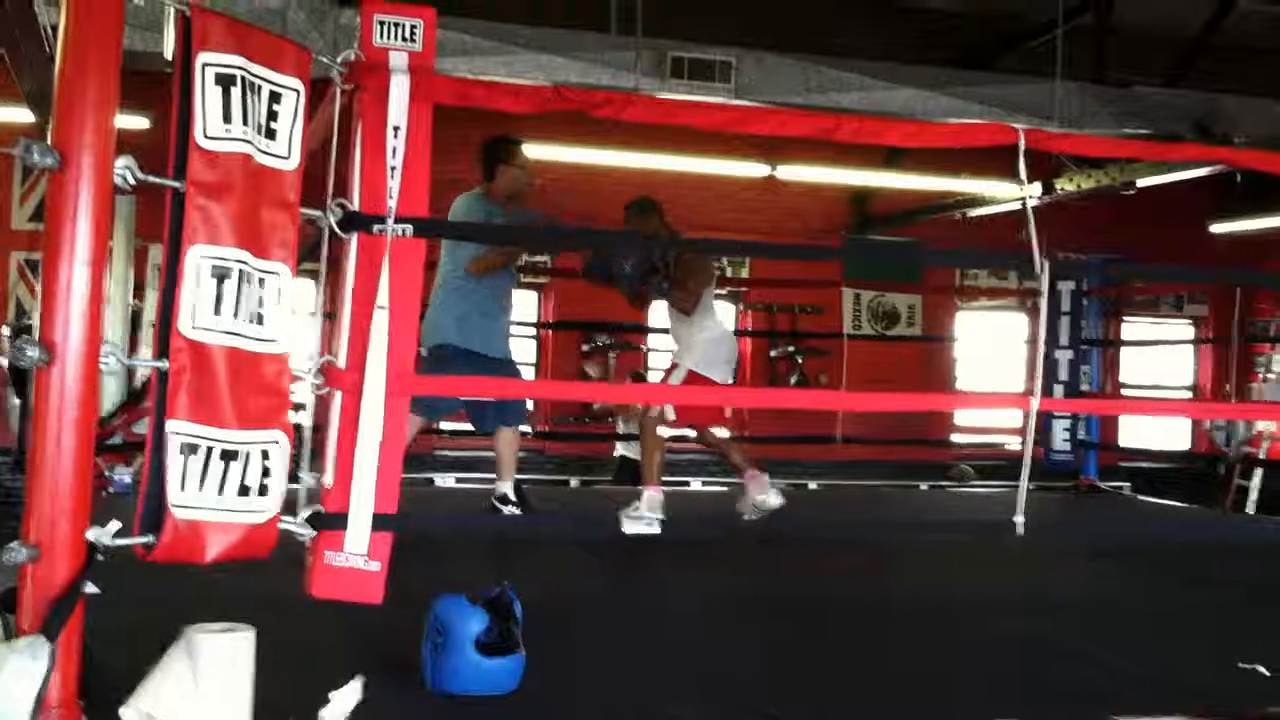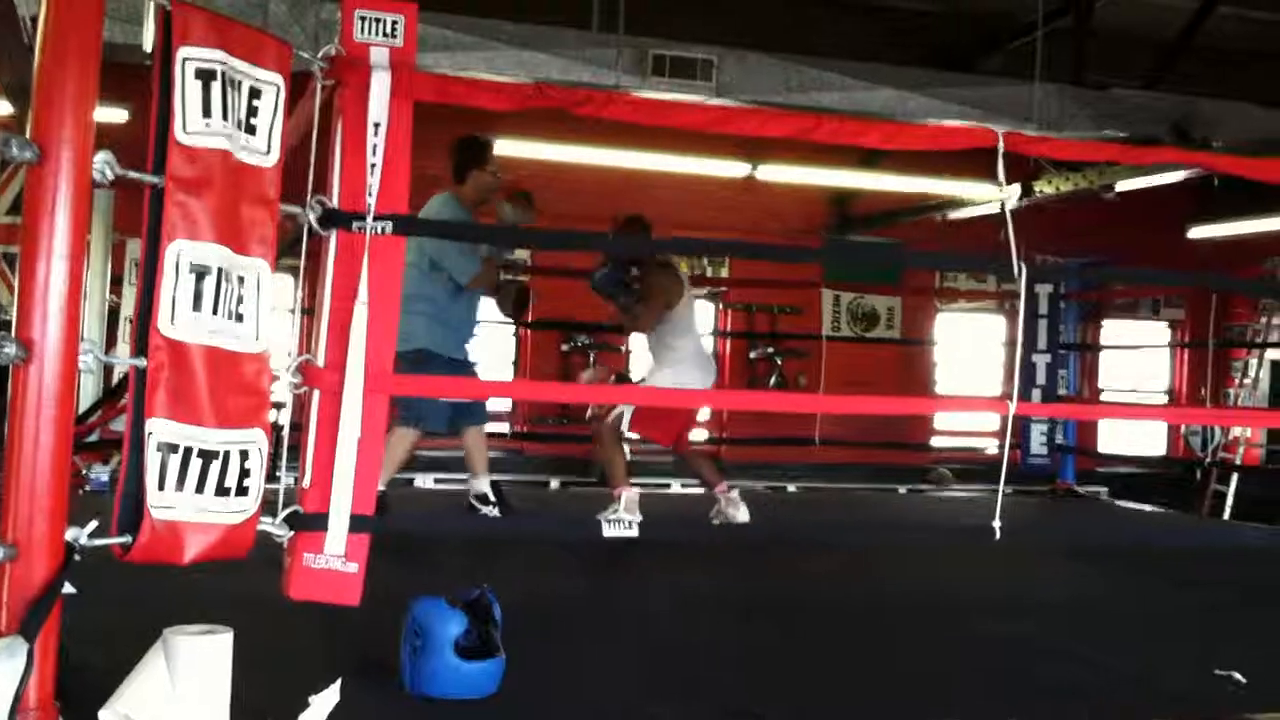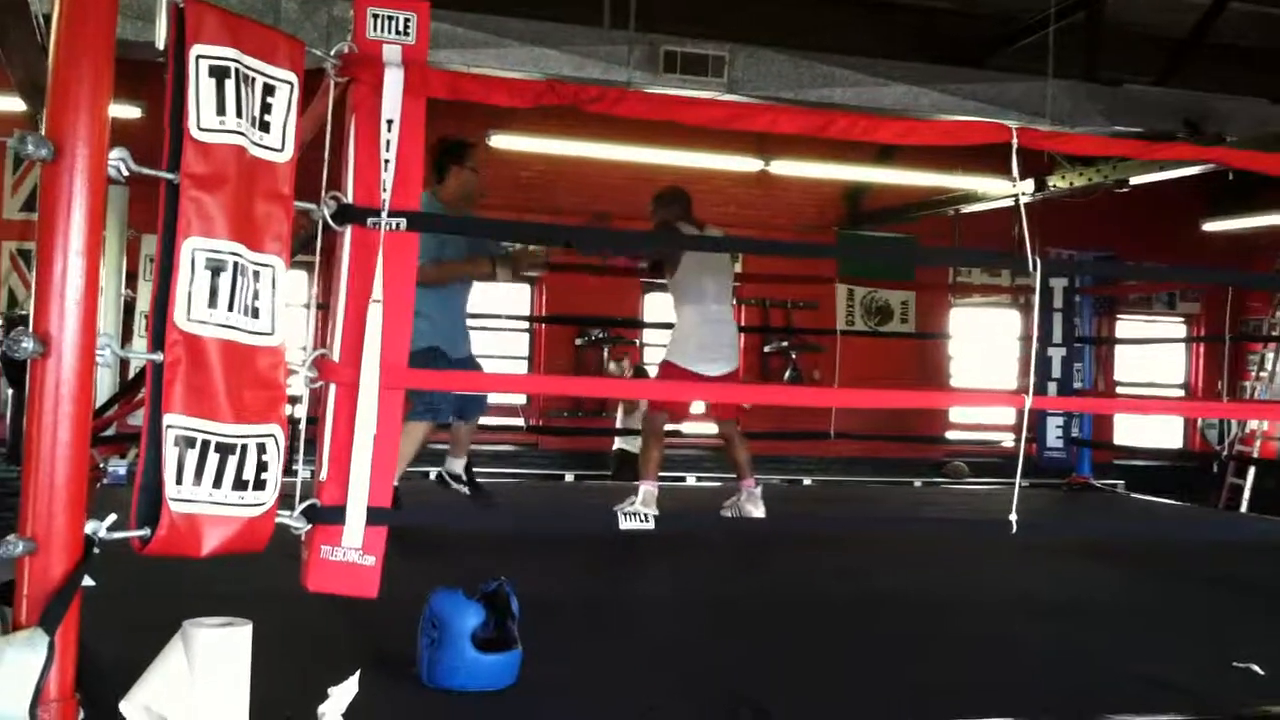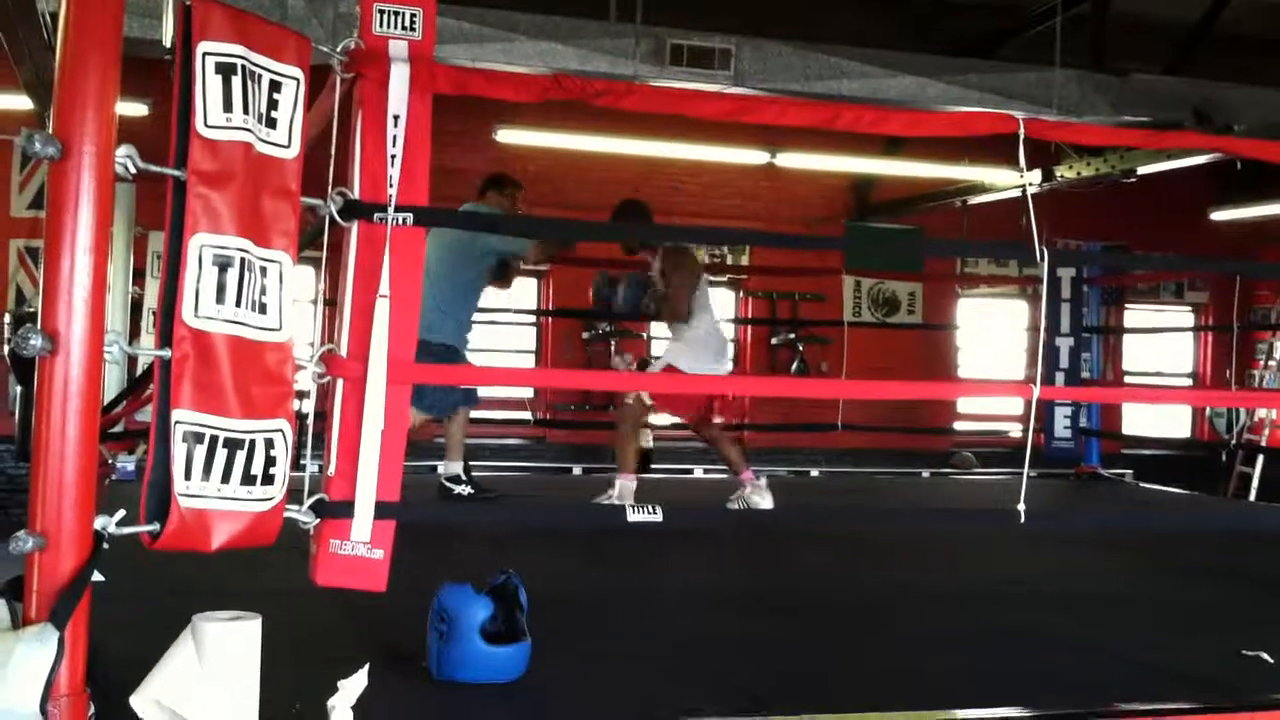
dt=0.4s
person 1, frame 1
left shoulder: (512, 213)
right shoulder: (470, 205)
right elbow: (476, 263)
left hip: (491, 338)
right hip: (454, 333)
left knee: (509, 412)
right knee: (423, 407)
left ankle: (505, 494)
person 1, frame 2
left shoulder: (468, 217)
right shoulder: (445, 213)
left elbow: (480, 281)
right elbow: (475, 278)
left wrist: (502, 289)
left hip: (451, 340)
right hip: (424, 336)
left knee: (472, 412)
right knee: (418, 418)
left ankle: (482, 492)
right ankle: (371, 492)
person 1, frame 3
left shoulder: (464, 219)
right shoulder: (421, 210)
left elbow: (503, 260)
right elbow: (423, 272)
right wrist: (485, 267)
left hip: (451, 335)
right hip: (423, 333)
left knee: (471, 401)
right knee: (429, 410)
left ankle: (455, 470)
person 1, frame 4
right shoulder: (483, 216)
left elbow: (501, 276)
right elbow: (534, 250)
left wrist: (505, 268)
right wrist: (559, 246)
left hip: (442, 330)
right hip: (434, 329)
left knee: (460, 397)
right knee: (425, 403)
left ankle: (454, 477)
person 2, frame 1
left shoulder: (689, 252)
left elbow: (687, 303)
right elbow: (640, 301)
left wrist: (657, 279)
left hip: (704, 352)
right hip: (702, 353)
left knee: (651, 419)
right knee: (703, 429)
left ankle: (650, 502)
right ankle: (760, 488)
person 2, frame 2
left shoulder: (656, 271)
right shoulder: (665, 268)
left elbow: (644, 322)
left wrist: (618, 296)
right wrist: (625, 295)
left hip: (676, 374)
right hip: (696, 372)
left knee: (607, 428)
right knee: (679, 445)
left ankle: (626, 505)
right ankle: (729, 501)
person 2, frame 3
left shoulder: (671, 235)
right shoulder: (716, 236)
left hip: (692, 342)
right hip: (726, 342)
left knee: (655, 419)
right knee: (728, 425)
left ankle: (644, 499)
right ankle: (750, 497)
person 2, frame 4
left shoulder: (672, 254)
right shoulder: (665, 252)
left elbow: (681, 310)
left hip: (693, 350)
right hip: (708, 350)
left knee: (629, 412)
right knee: (706, 428)
left ankle: (623, 490)
right ankle: (755, 489)
